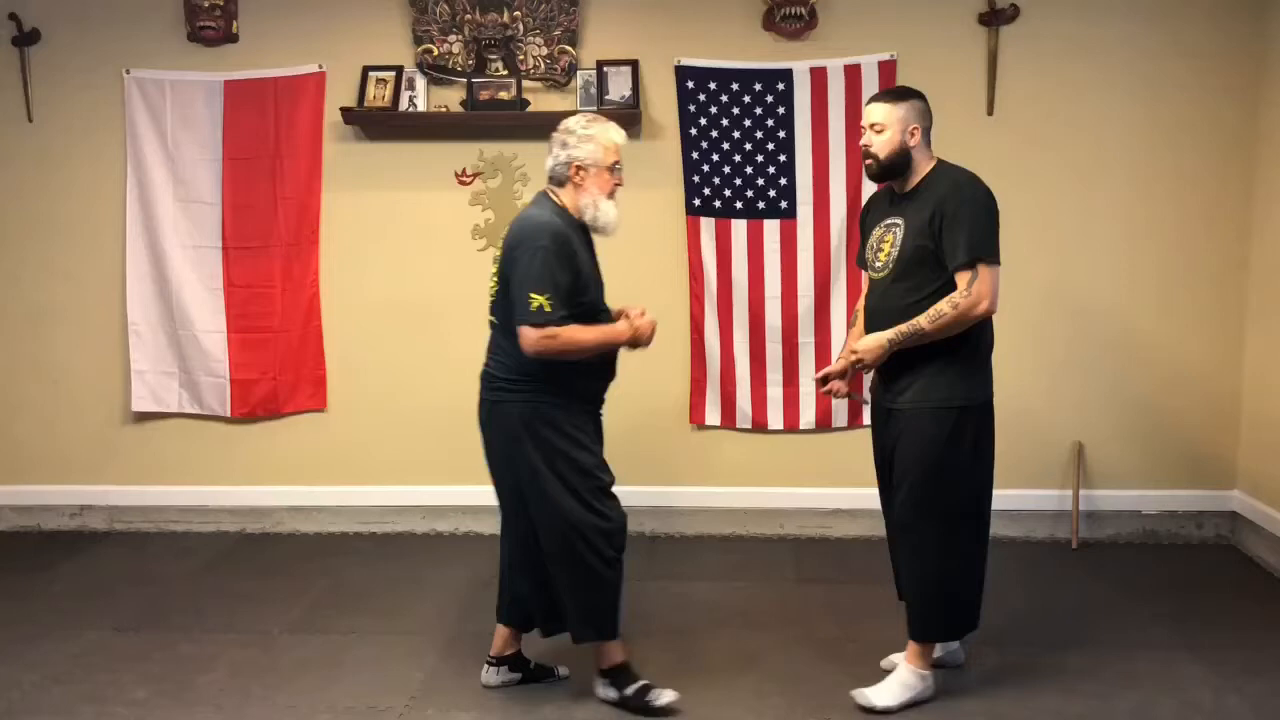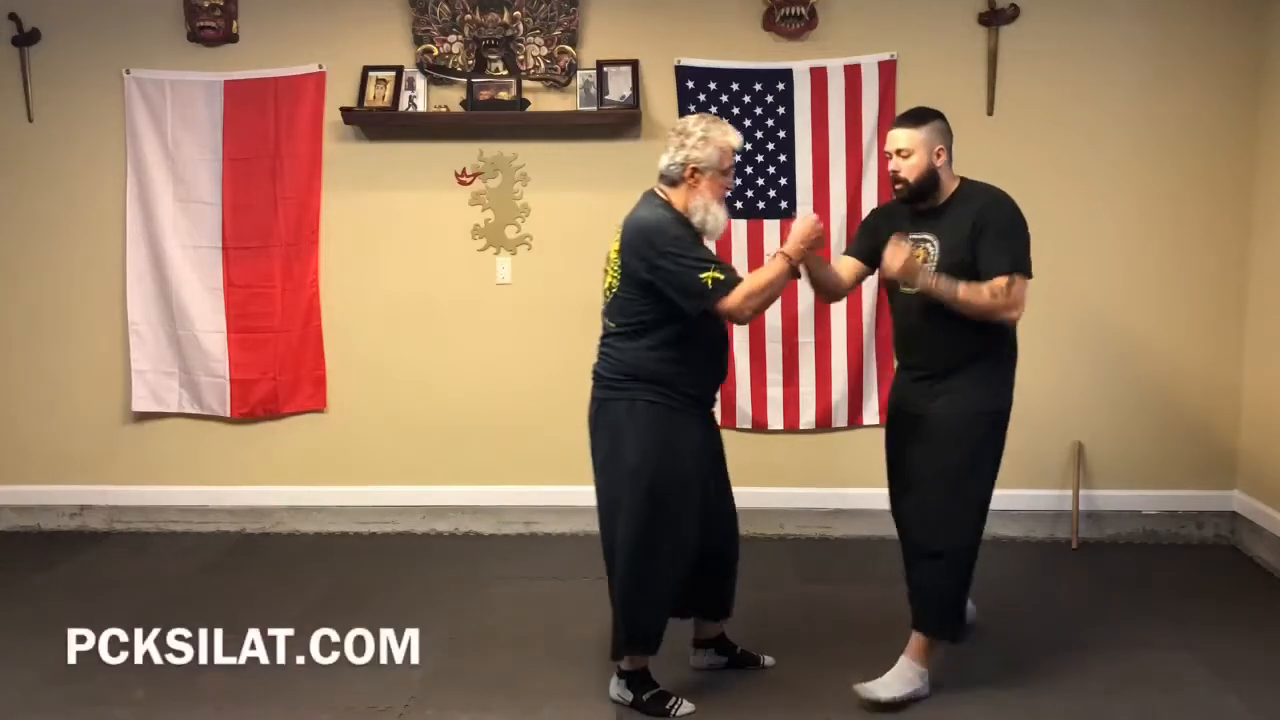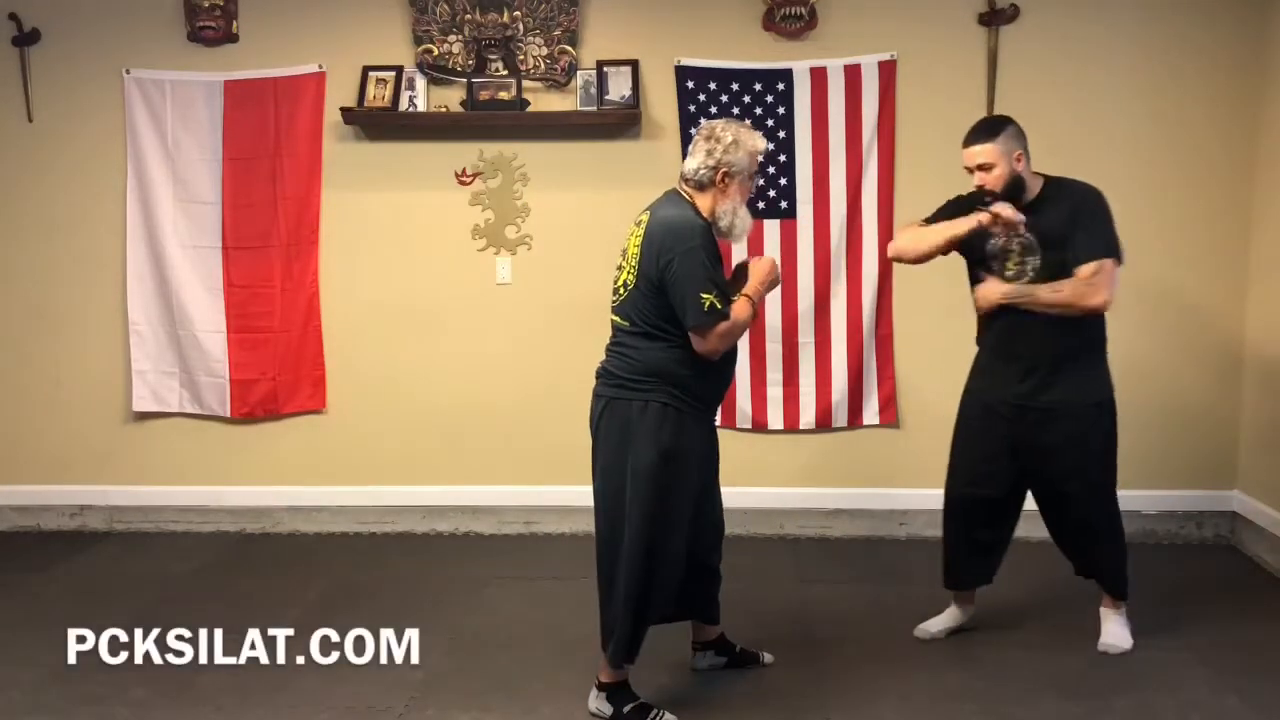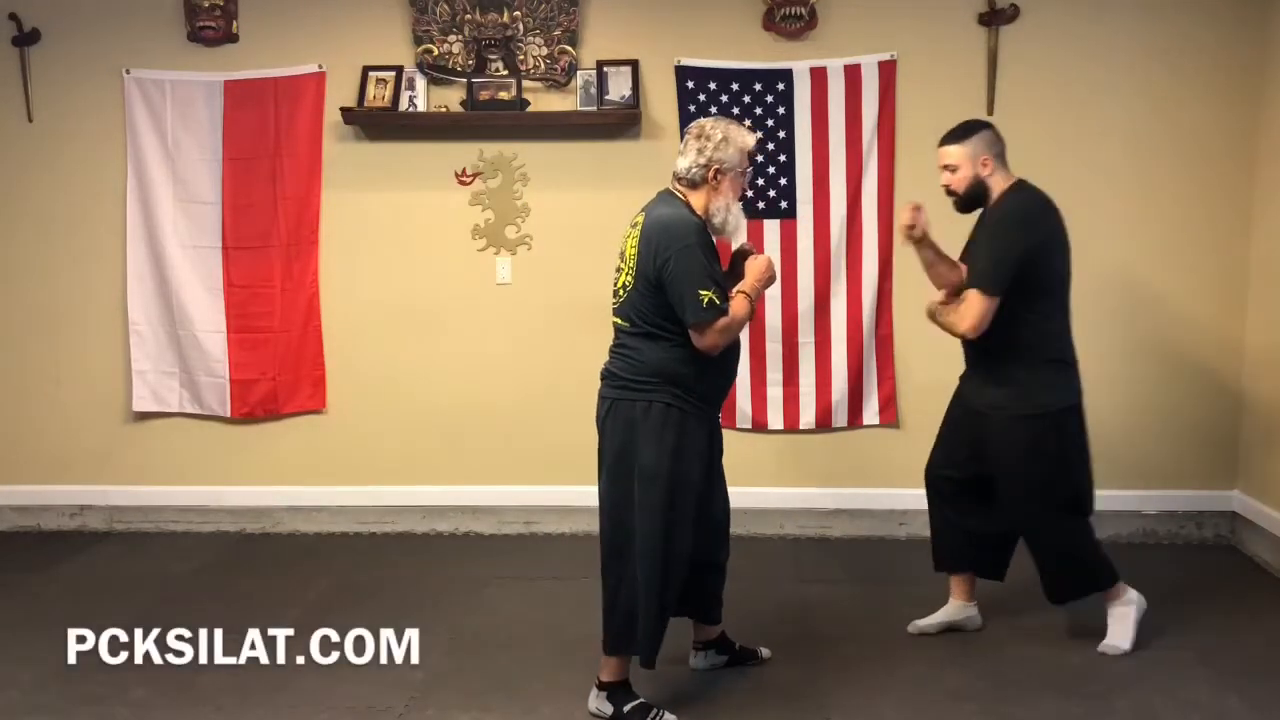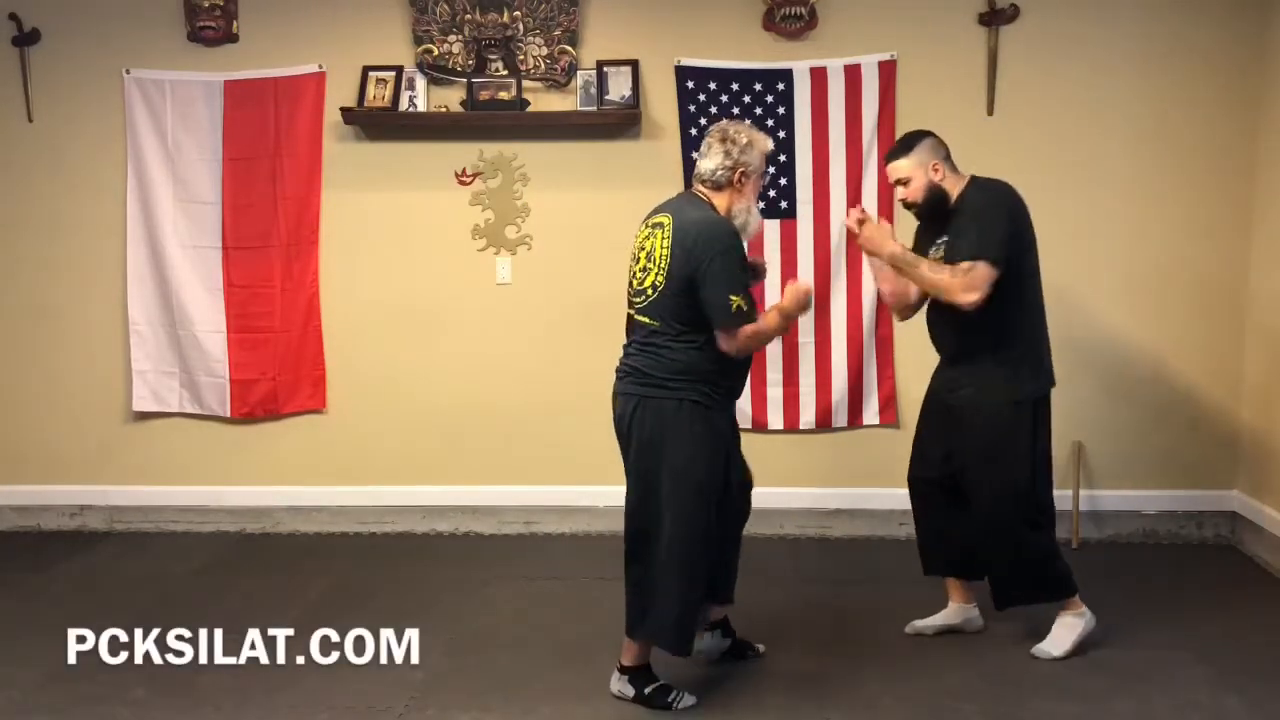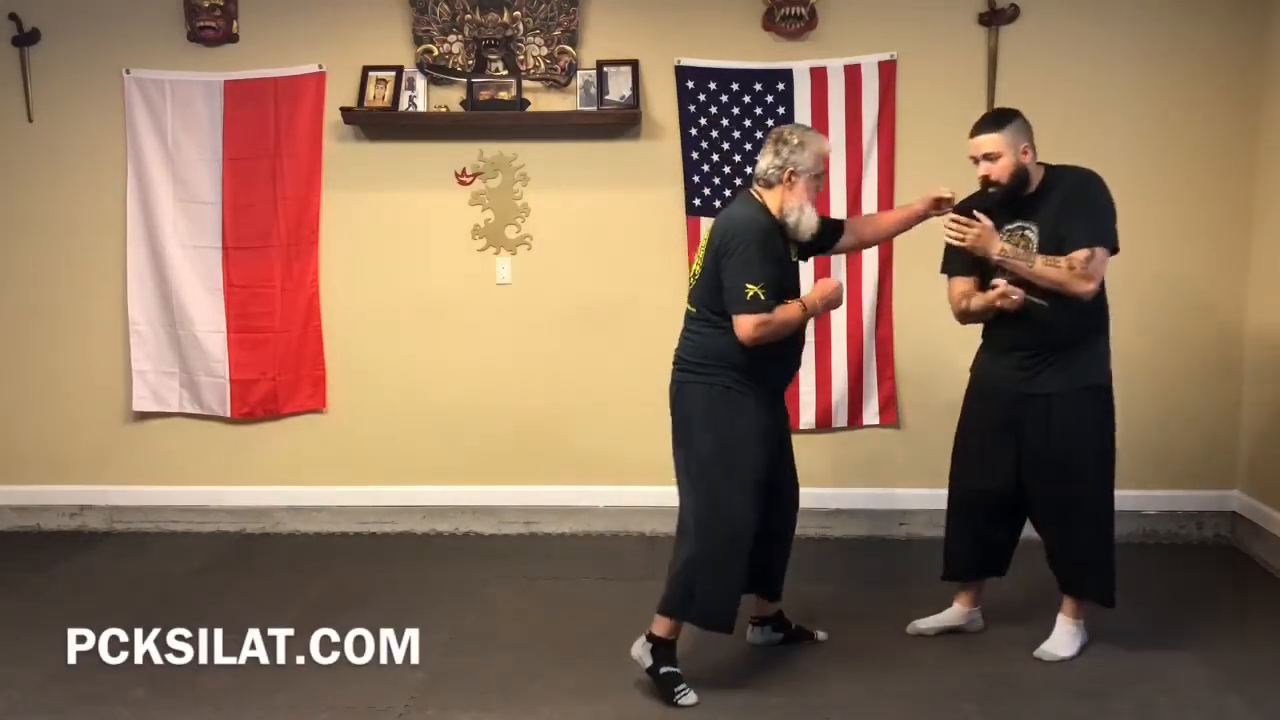
dt=0.7s
person 1, frame 1
left shoulder: (564, 225)
right shoulder: (542, 233)
right elbow: (538, 338)
left wrist: (615, 318)
right wrist: (622, 332)
left hip: (546, 410)
right hip: (534, 412)
left knee: (536, 530)
right knee: (592, 526)
left ankle: (504, 656)
person 1, frame 2
left shoulder: (669, 221)
right shoulder: (656, 229)
left elbow: (708, 299)
right elbow: (737, 307)
left wrist: (760, 271)
right wrist: (793, 252)
left hip: (677, 406)
right hip: (642, 411)
left knee: (711, 525)
right knee: (649, 538)
left ankle: (710, 643)
person 1, frame 3
left shoulder: (672, 214)
right shoulder: (685, 233)
right elbow: (711, 339)
left wrist: (734, 285)
right wrist: (754, 291)
left hip: (668, 407)
right hip: (647, 411)
left knee: (697, 529)
right knee: (641, 539)
left ankle: (709, 642)
person 1, frame 4
left shoulder: (669, 214)
right shoulder: (680, 231)
right elbow: (711, 334)
left wrist: (730, 276)
right wrist: (751, 286)
left hip: (675, 407)
right hip: (652, 411)
left knee: (704, 523)
right knee: (644, 539)
left ankle: (709, 640)
person 1, frame 5
left shoulder: (667, 214)
right shoulder: (713, 233)
right elbow: (735, 341)
left wrist: (740, 281)
right wrist: (784, 310)
left hip: (659, 394)
right hip: (674, 405)
left knee: (728, 499)
right knee: (670, 530)
left ankle: (712, 628)
right ankle: (633, 668)
person 1, frame 6
left shoulder: (775, 223)
right shoulder: (748, 228)
left elbow: (854, 233)
right elbow: (751, 327)
left wrist: (920, 211)
right wrist: (813, 302)
left hip: (752, 392)
right hip: (717, 393)
left knee: (775, 504)
right knee: (719, 516)
left ankle: (768, 618)
right ankle: (658, 643)
person 2, frame 1
left shoulder: (959, 194)
right shoulder: (876, 204)
left elbow: (977, 299)
left wrist: (888, 342)
right wrist: (847, 359)
left hip: (944, 394)
right hip: (893, 389)
left knee: (931, 521)
right knee: (905, 518)
left ankle: (919, 666)
right ankle: (940, 637)
person 2, frame 2
left shoulder: (991, 211)
right shoulder: (889, 216)
left elbow: (1006, 306)
right elbow: (836, 284)
left wrist: (925, 278)
right wrist: (811, 261)
left hip: (972, 395)
right hip: (912, 388)
left knee: (942, 520)
right knee: (914, 514)
left ankle: (916, 662)
right ankle: (953, 603)
person 2, frame 3
left shoulder: (1078, 203)
right shoulder: (974, 206)
left elbow: (1097, 293)
right elbow: (903, 248)
left wrist: (1005, 293)
right wrist: (976, 223)
left hip: (1073, 392)
right hip: (995, 387)
left knee: (1087, 504)
right knee: (970, 497)
left ankle: (1115, 605)
right ankle: (961, 604)
person 2, frame 4
left shoulder: (1019, 216)
right shoulder: (995, 214)
left elbow: (971, 320)
right elbow: (960, 285)
left wrist: (936, 311)
right wrist: (922, 243)
left hip: (1033, 396)
right hip: (990, 385)
left knee: (1043, 509)
right knee: (950, 480)
left ankle: (1120, 599)
right ankle: (962, 603)
person 2, frame 5
left shoulder: (991, 202)
right shoulder: (934, 223)
left elbow: (968, 292)
right elbow: (903, 303)
left wrist: (902, 256)
right wrist: (872, 244)
left hip: (1006, 386)
right hip: (956, 379)
left knee: (1007, 505)
right knee: (933, 486)
left ankle: (1073, 610)
right ankle: (961, 606)
person 2, frame 6
left shoulder: (1080, 190)
right shoulder: (969, 213)
left elbow: (1086, 280)
right elbow: (960, 306)
left wrist: (999, 250)
right wrist: (993, 300)
left hip: (1072, 380)
right hip: (997, 377)
left knee: (1071, 501)
right knee: (977, 492)
left ankle: (1071, 617)
right ankle: (966, 605)
